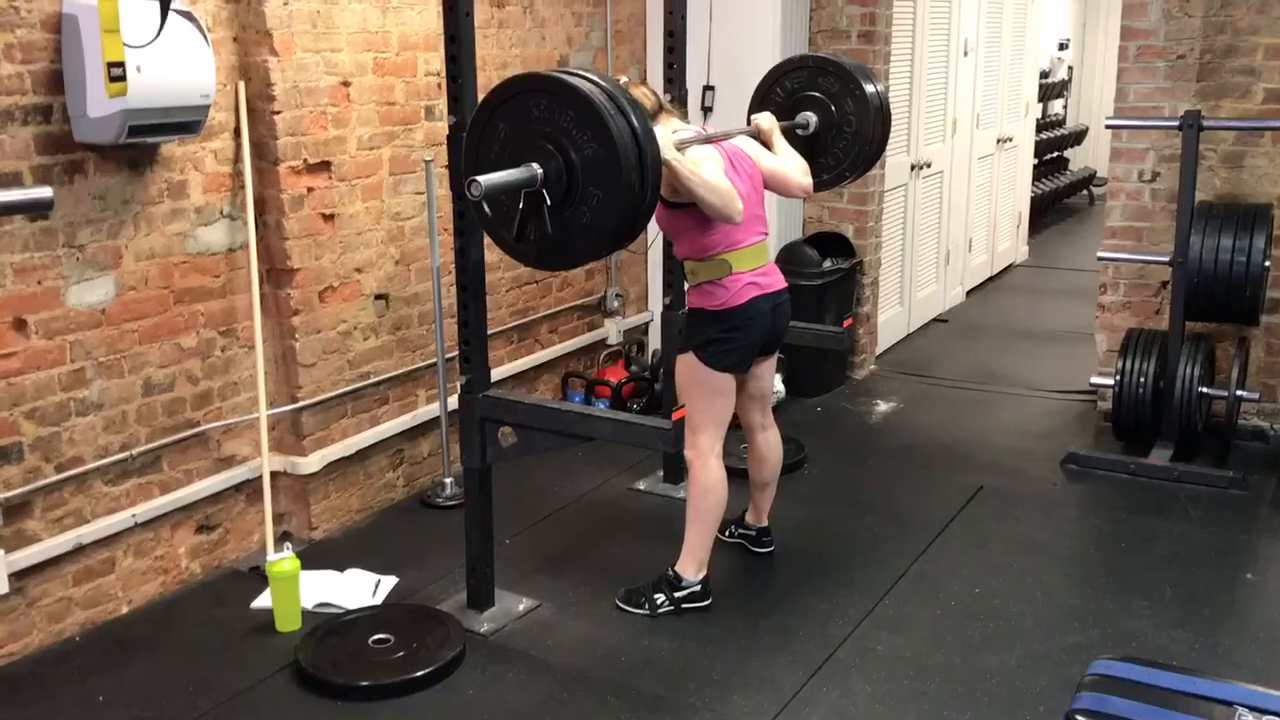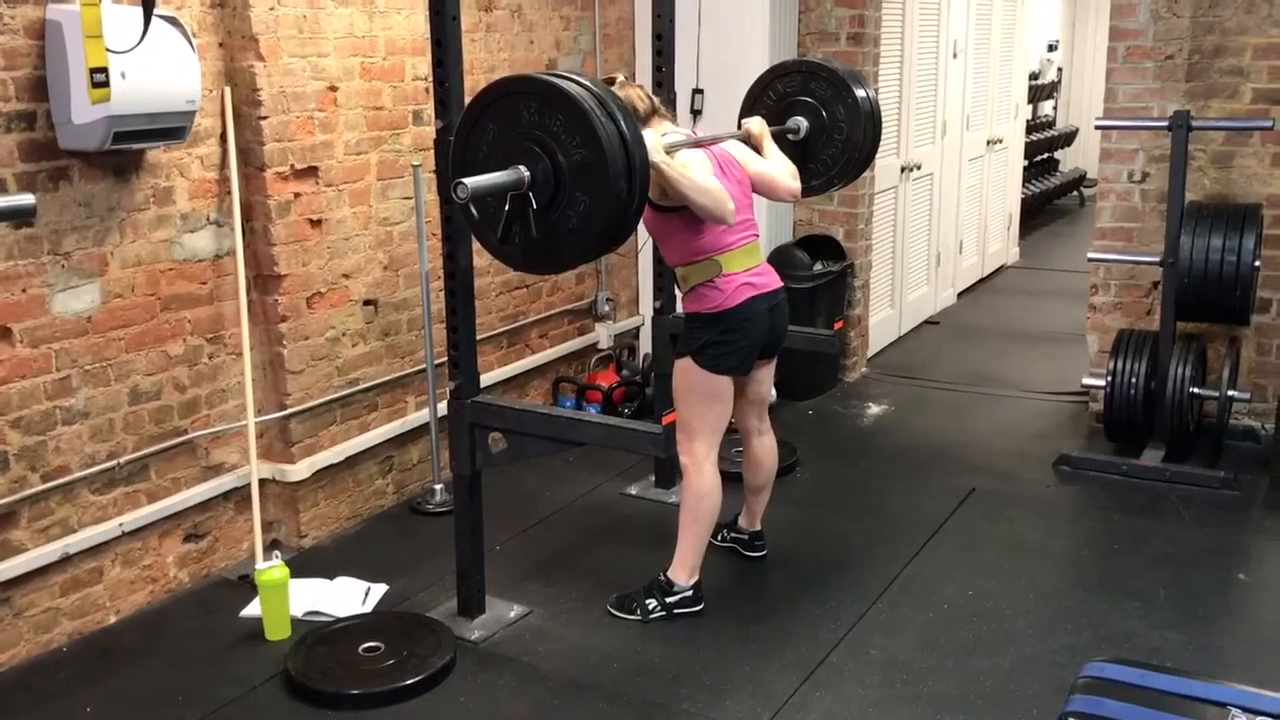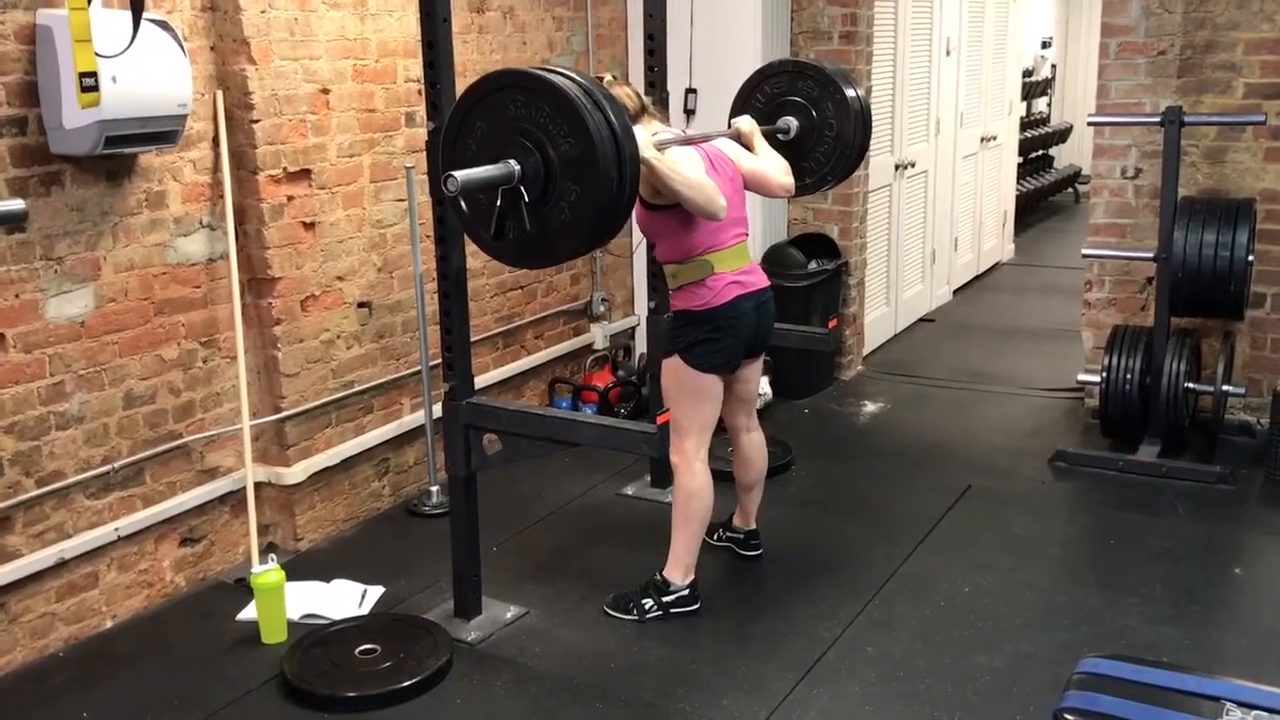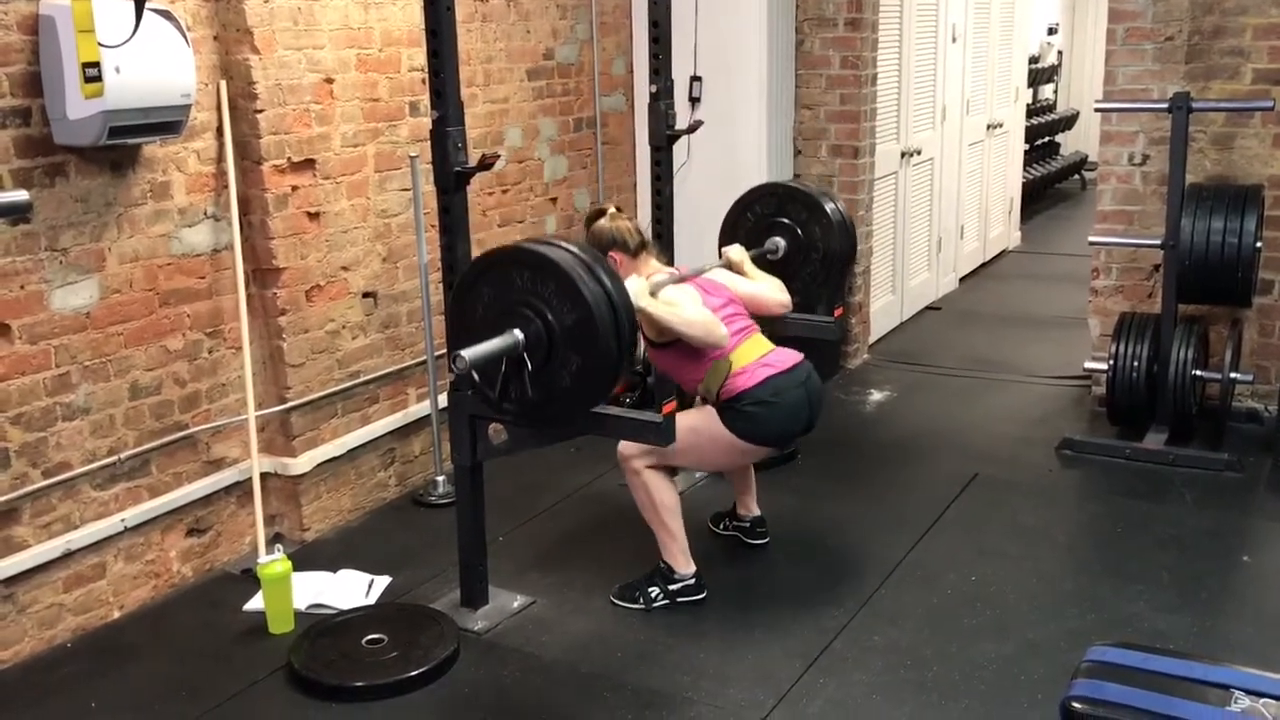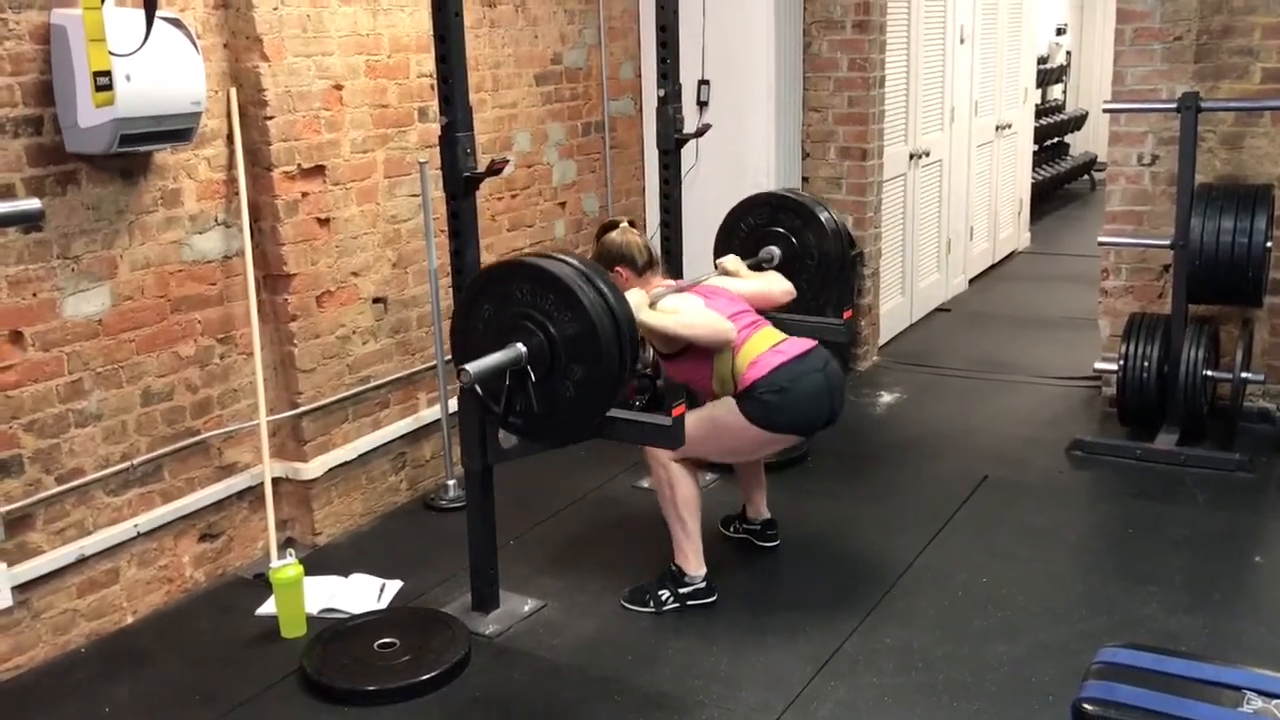
dt=1s
person 1, frame 1
left shoulder: (682, 158)
right shoulder: (736, 141)
left elbow: (730, 207)
right elbow: (802, 182)
left wrist: (667, 157)
right wrist: (773, 132)
left hip: (724, 311)
right hip: (772, 297)
left knee: (702, 447)
right knee: (758, 419)
left ankle: (688, 580)
right ankle: (756, 525)
person 1, frame 2
left shoulder: (668, 164)
right shoulder: (724, 146)
left elbow: (722, 209)
right elbow: (790, 187)
left wrist: (657, 160)
right wrist: (763, 139)
left hip: (721, 315)
right hip: (768, 298)
left knee: (697, 452)
right knee: (755, 424)
left ankle: (681, 586)
right ankle: (750, 529)
person 1, frame 3
left shoulder: (661, 161)
right shoulder: (717, 145)
left elbow: (713, 203)
right elbow: (784, 183)
left wrist: (648, 157)
right wrist: (754, 136)
left hip: (713, 313)
right hip: (756, 299)
left knee: (688, 450)
right knee: (742, 422)
left ankle: (677, 585)
right ankle: (744, 528)
person 1, frame 4
left shoulder: (657, 297)
right shoulder: (706, 275)
left elbow: (716, 335)
right elbow: (780, 301)
left wrist: (641, 303)
right wrist: (744, 264)
left hip: (770, 406)
right hip: (802, 385)
left knee: (636, 454)
right knee: (720, 423)
left ankle: (680, 577)
right ankle: (748, 517)
person 1, frame 5
left shoulder: (659, 308)
right shoulder: (704, 284)
left elbow: (722, 332)
right elbow: (784, 290)
left wrist: (642, 317)
right wrist: (741, 270)
left hip: (789, 393)
right hip: (822, 374)
left knee: (664, 449)
right knee: (734, 422)
left ankle: (690, 580)
right ankle: (758, 520)
